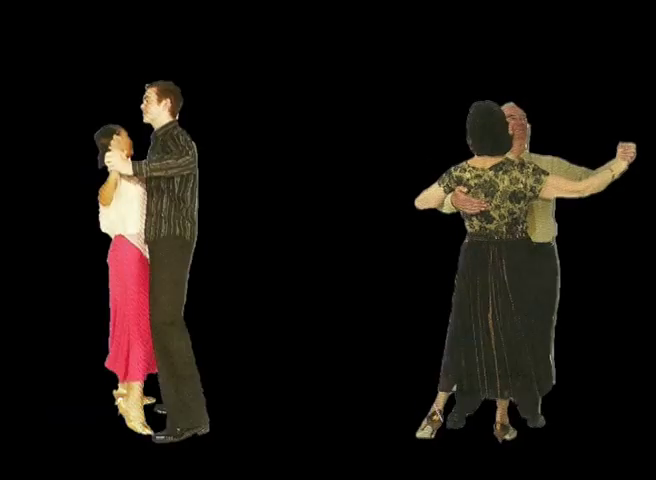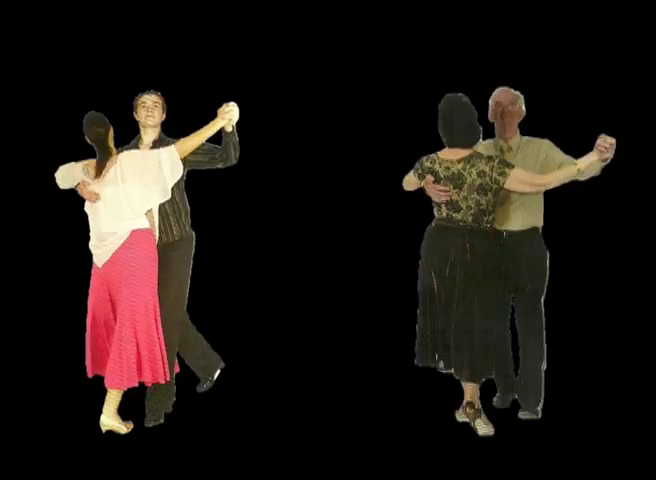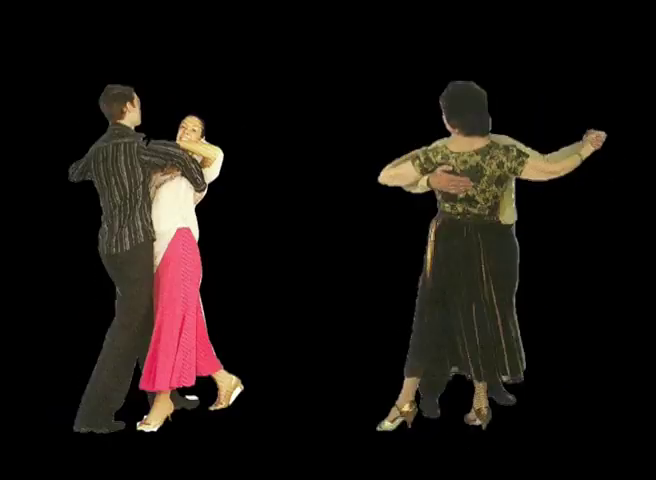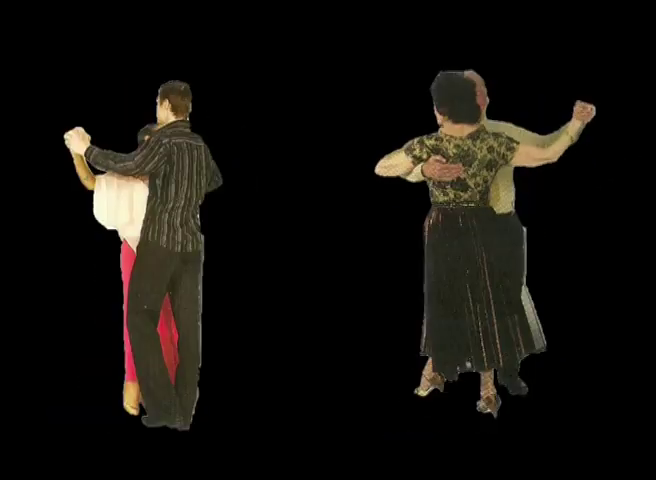
dt=0.5s
person 1, frame 1
left shoulder: (175, 137)
right shoulder: (162, 140)
left elbow: (187, 163)
left wrist: (133, 167)
right wrist: (128, 172)
left hip: (173, 239)
right hip: (163, 239)
left knee: (165, 321)
right knee: (165, 320)
left ankle: (189, 416)
right ankle: (182, 401)
person 1, frame 2
right shoulder: (123, 155)
left elbow: (226, 158)
left wrist: (229, 128)
right wrist: (83, 185)
left hip: (176, 241)
left knee: (169, 317)
right knee: (168, 316)
left ankle: (159, 400)
right ankle: (208, 364)
person 1, frame 3
left shoulder: (98, 149)
right shoulder: (132, 144)
left elbow: (75, 173)
right elbow: (178, 155)
right wrist: (200, 184)
left hip: (113, 243)
right hip: (133, 243)
left knee: (143, 317)
right knee: (129, 325)
right ankle: (93, 414)
person 1, frame 4
left shoulder: (164, 139)
right shoulder: (199, 145)
left elbow: (132, 165)
right elbow: (214, 180)
left wrist: (86, 149)
left hip: (160, 241)
right hip: (191, 242)
left knee: (140, 316)
right knee: (188, 324)
left ankle: (163, 404)
right ankle: (183, 411)
person 2, frame 1
left shoulder: (457, 174)
right shoulder: (519, 172)
left elbow: (421, 202)
right elbow: (579, 189)
right wrist: (621, 164)
left hip: (474, 261)
right hip: (514, 262)
left knee: (469, 335)
right knee: (511, 337)
left ankle: (435, 413)
right ankle: (499, 419)
person 2, frame 2
left shoulder: (430, 163)
right shoulder: (488, 166)
left elbow: (407, 185)
right elbow: (542, 183)
right wrist: (592, 158)
left hip: (438, 246)
right hip: (477, 251)
left knee: (443, 315)
right knee: (474, 323)
right ankle: (470, 403)
person 2, frame 3
left shoulder: (434, 154)
right shoulder: (503, 153)
left elbow: (385, 177)
right elbow: (556, 169)
left wrist: (413, 162)
right wrist: (587, 147)
left hip: (447, 243)
right hip: (487, 244)
left knee: (436, 321)
right knee: (482, 319)
left ankle: (406, 405)
right ankle: (480, 406)
person 2, frame 4
left shoulder: (429, 144)
right shoulder: (492, 142)
left elbow: (381, 169)
right elbow: (548, 155)
left wrist: (416, 158)
right wrist: (577, 123)
left hip: (444, 233)
right hip: (483, 231)
left knee: (447, 308)
right knee: (487, 307)
left ankle: (443, 374)
right ankle: (487, 392)
person 3, frame 1
left shoulder: (549, 165)
left elbow: (591, 180)
right elbow: (454, 196)
left wrist: (622, 164)
right wrist: (455, 199)
left hip: (540, 257)
left knee: (543, 331)
person 3, frame 2
left shoulder: (540, 149)
right shoulder: (479, 152)
left elbow: (576, 170)
left wrist: (599, 155)
right wrist: (431, 187)
left hip: (526, 243)
left knee: (529, 318)
left ankle: (531, 398)
right ankle: (506, 385)
person 3, frame 3
left shoulder: (504, 145)
right shoulder: (443, 149)
left elbow: (547, 164)
right elbow: (413, 177)
left wrist: (583, 147)
right wrist: (434, 181)
left hip: (503, 239)
right hip: (466, 241)
left knee: (498, 311)
right knee: (456, 315)
left ankle: (490, 383)
person 3, frame 4
left shoulder: (505, 132)
left elbow: (550, 145)
right elbow: (400, 165)
left wrist: (576, 120)
right wrist: (427, 170)
right ankle: (435, 367)
person 4, frame 1
left shoulder: (131, 174)
right shoulder: (114, 173)
right elbow: (104, 198)
right wrist: (116, 168)
left hip: (139, 250)
right hip: (128, 250)
left knee: (138, 318)
right knee: (135, 319)
left ankle: (126, 388)
right ankle: (130, 398)
person 4, frame 2
left shoulder: (85, 170)
right shoulder: (130, 161)
left elbow: (60, 175)
right elbow: (176, 150)
right wrist: (217, 123)
left hip: (104, 254)
right hip: (134, 249)
left knee: (109, 324)
right knee: (134, 325)
left ankle: (112, 401)
right ankle: (110, 408)
person 4, frame 3
left shoulder: (197, 167)
right shoulder: (163, 166)
left elbow: (216, 153)
left wrist: (180, 145)
left hip: (179, 245)
right hip: (160, 248)
left knee: (173, 320)
right knee: (178, 322)
right ankle: (224, 380)
person 4, frame 4
right shoulder: (126, 174)
right elbow: (91, 182)
right wrist: (77, 151)
right hip: (137, 250)
left knee: (167, 319)
right ankle: (133, 389)
